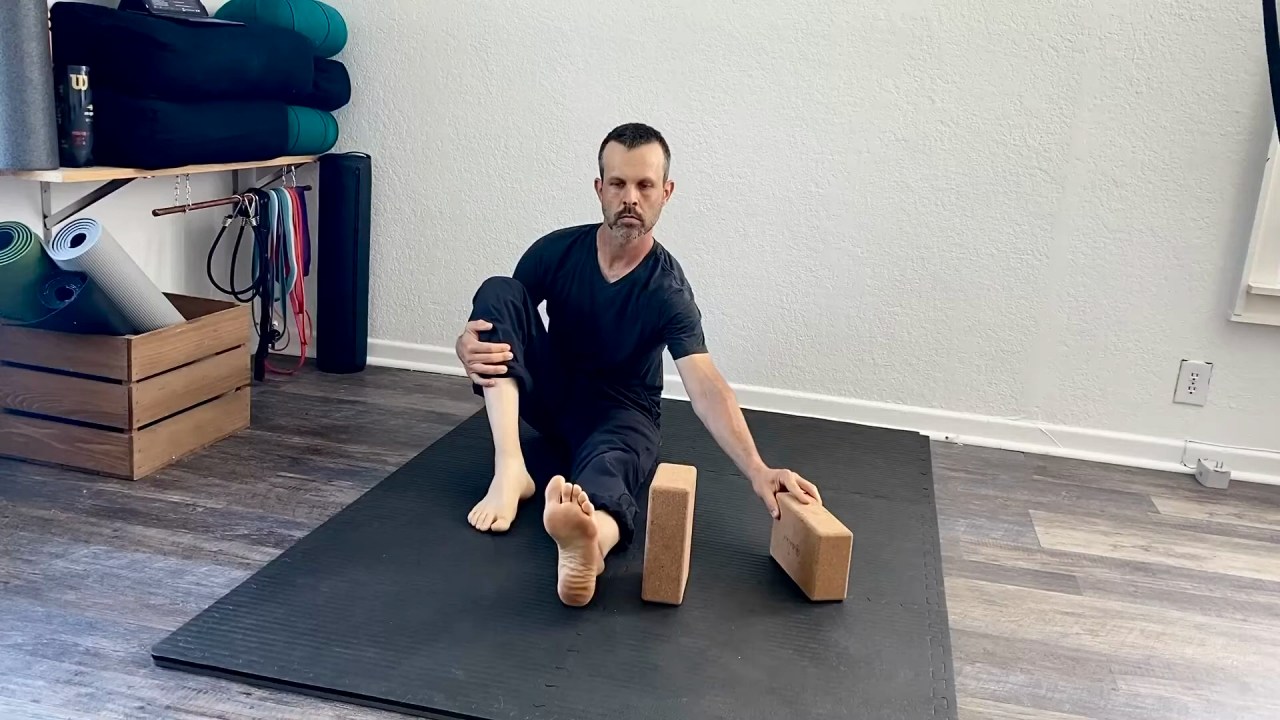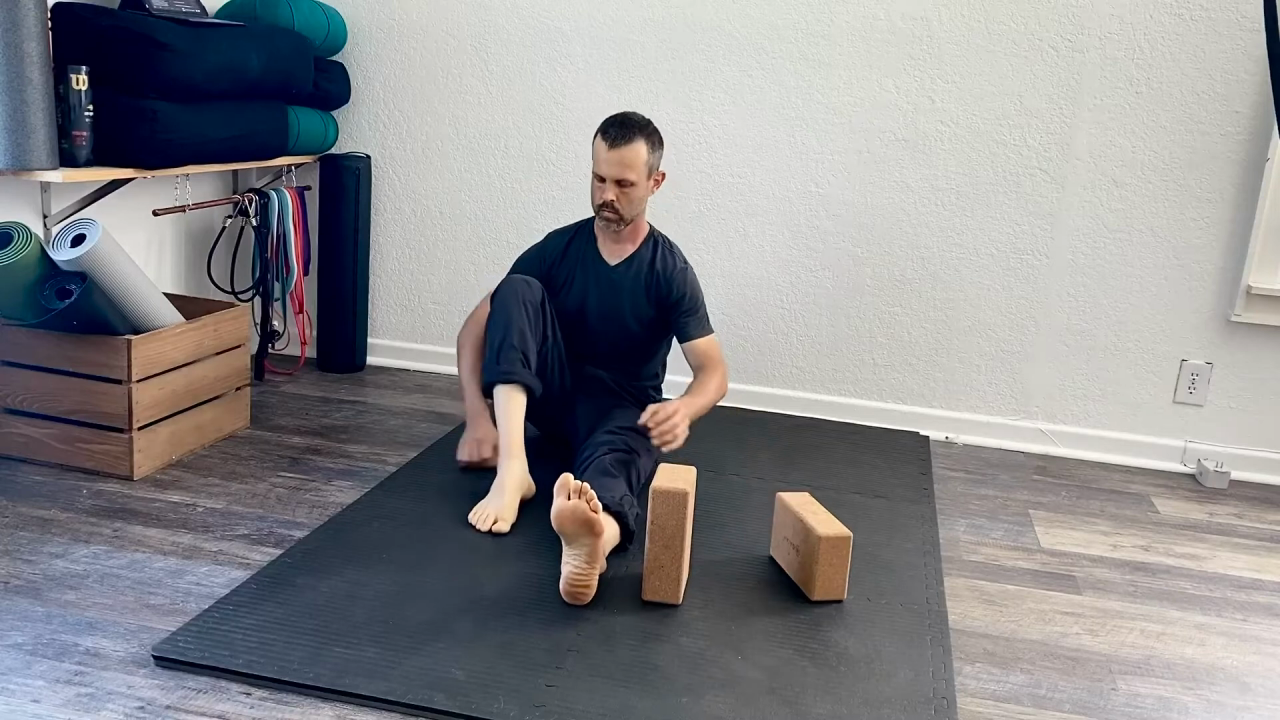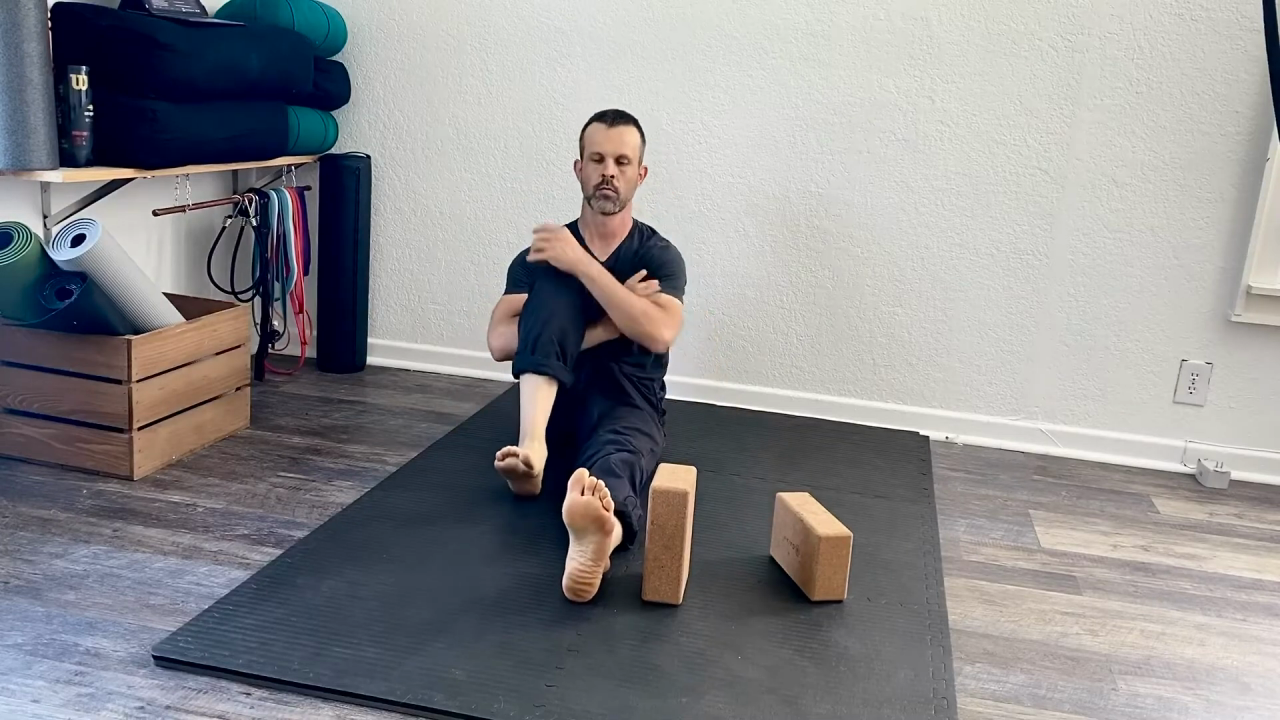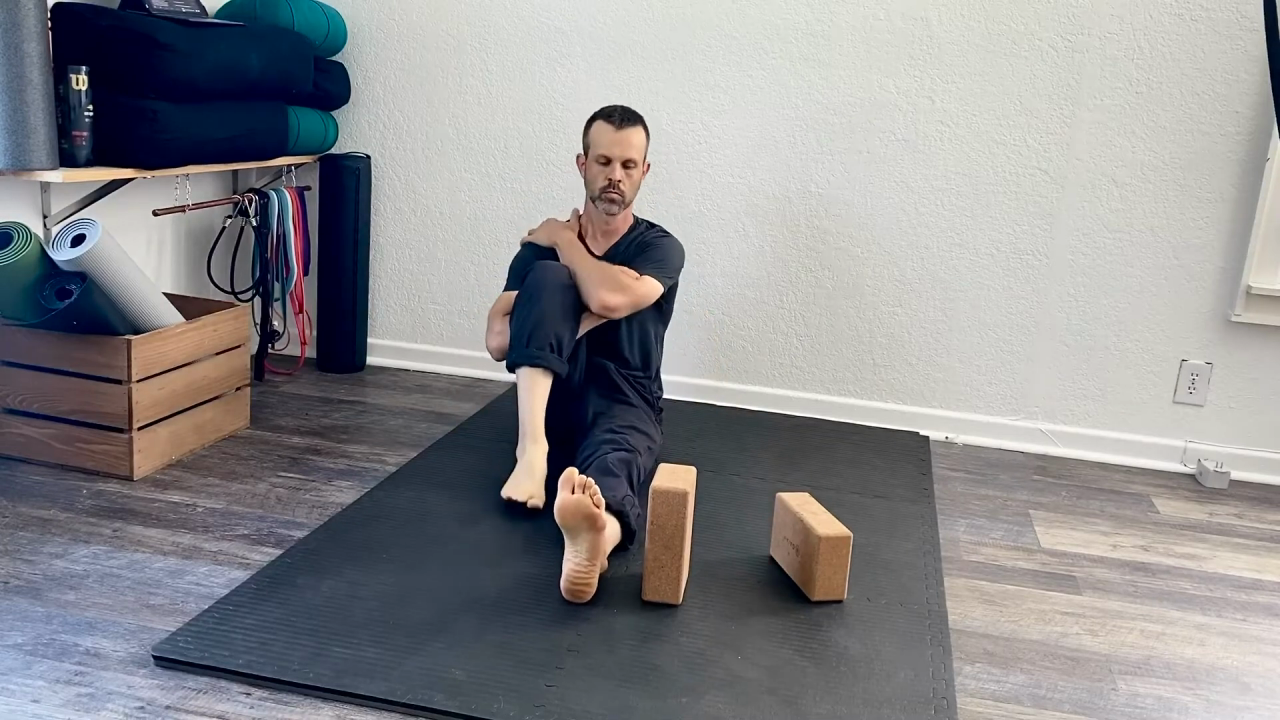
dt=0.7s
person 1, frame 1
left shoulder: (668, 289)
right shoulder: (556, 251)
left elbow: (706, 386)
right elbow: (497, 315)
left wrist: (756, 470)
right wrist: (470, 345)
left hip: (621, 408)
right hip: (550, 392)
left knee: (609, 467)
right knee: (497, 291)
left ankle: (587, 544)
right ankle: (509, 471)
person 1, frame 2
left shoulder: (669, 271)
right shoulder: (558, 247)
left elbow: (712, 368)
right elbow: (479, 326)
left wrist: (683, 410)
right wrist: (478, 417)
left hip: (623, 408)
right hip: (555, 394)
left knee: (608, 468)
right knee: (517, 290)
left ankle: (592, 542)
right ankle: (513, 470)
person 1, frame 3
left shoulder: (659, 255)
right shoulder: (542, 253)
left elbow: (660, 335)
right elbow: (500, 342)
left wrist: (580, 261)
right wrist: (608, 324)
left hip: (627, 405)
right hip: (555, 401)
left knee: (612, 470)
right knee: (555, 288)
left ankle: (596, 540)
right ankle: (533, 448)
person 1, frame 4
left shoulder: (660, 247)
right shoulder: (540, 249)
left elbow: (610, 299)
right elbow: (497, 341)
left wrist: (564, 238)
right wrist: (590, 316)
left hip: (624, 406)
right hip: (555, 402)
left knee: (610, 467)
right knee: (548, 278)
left ankle: (593, 542)
right ankle: (532, 448)
